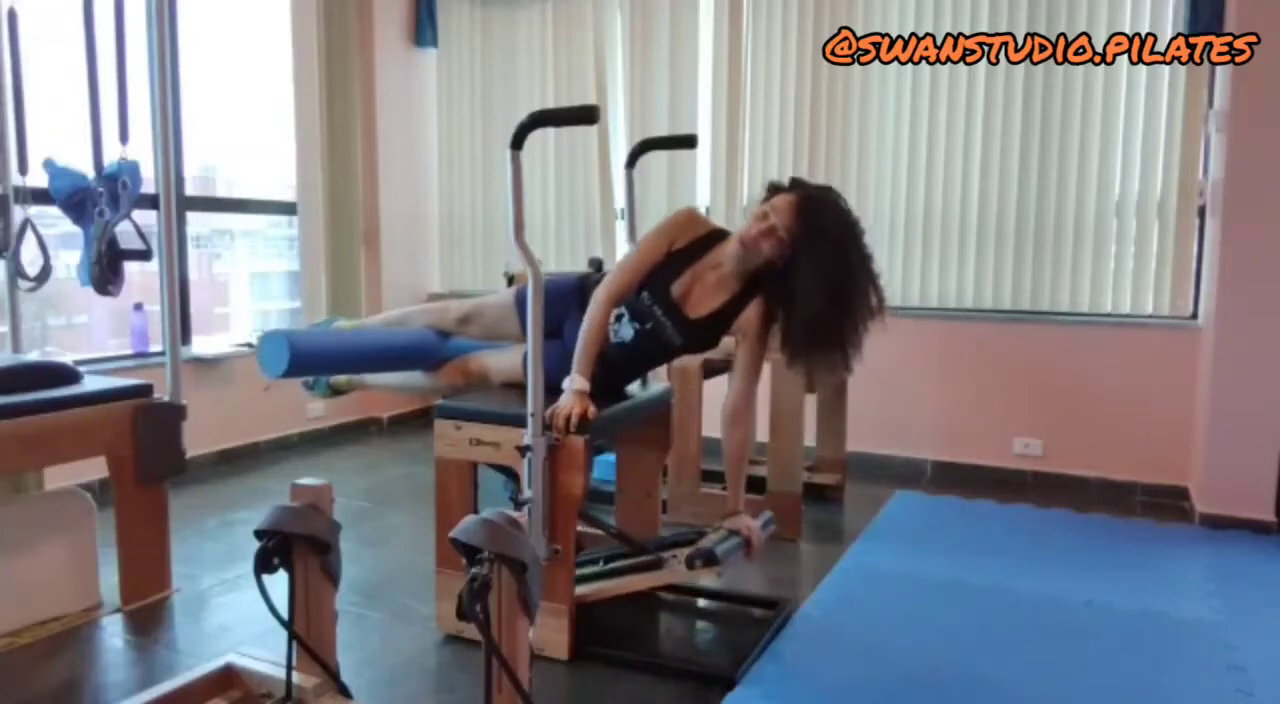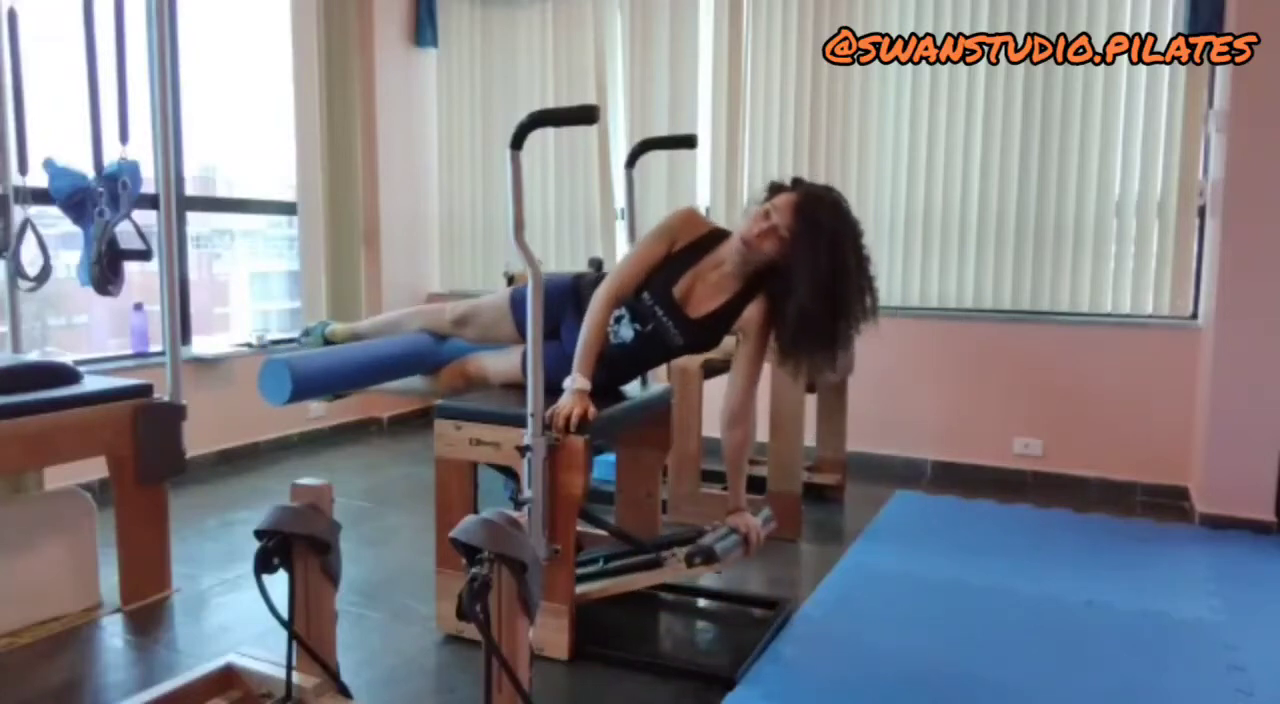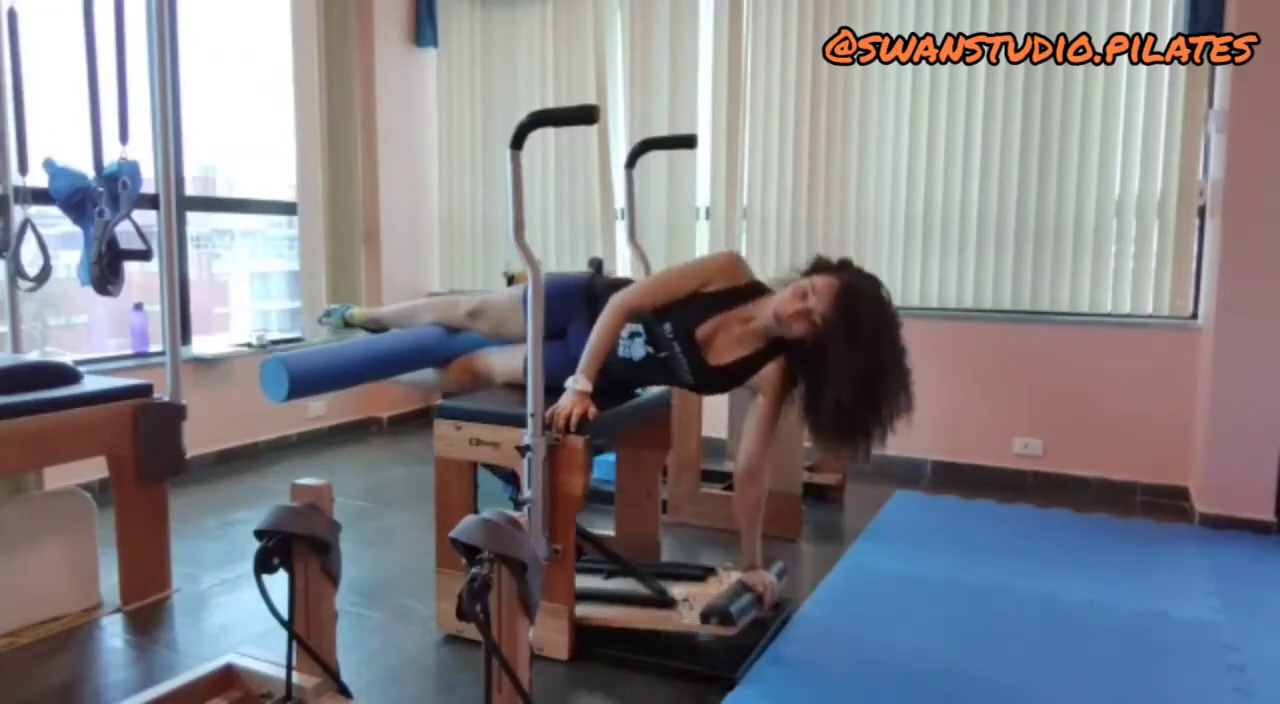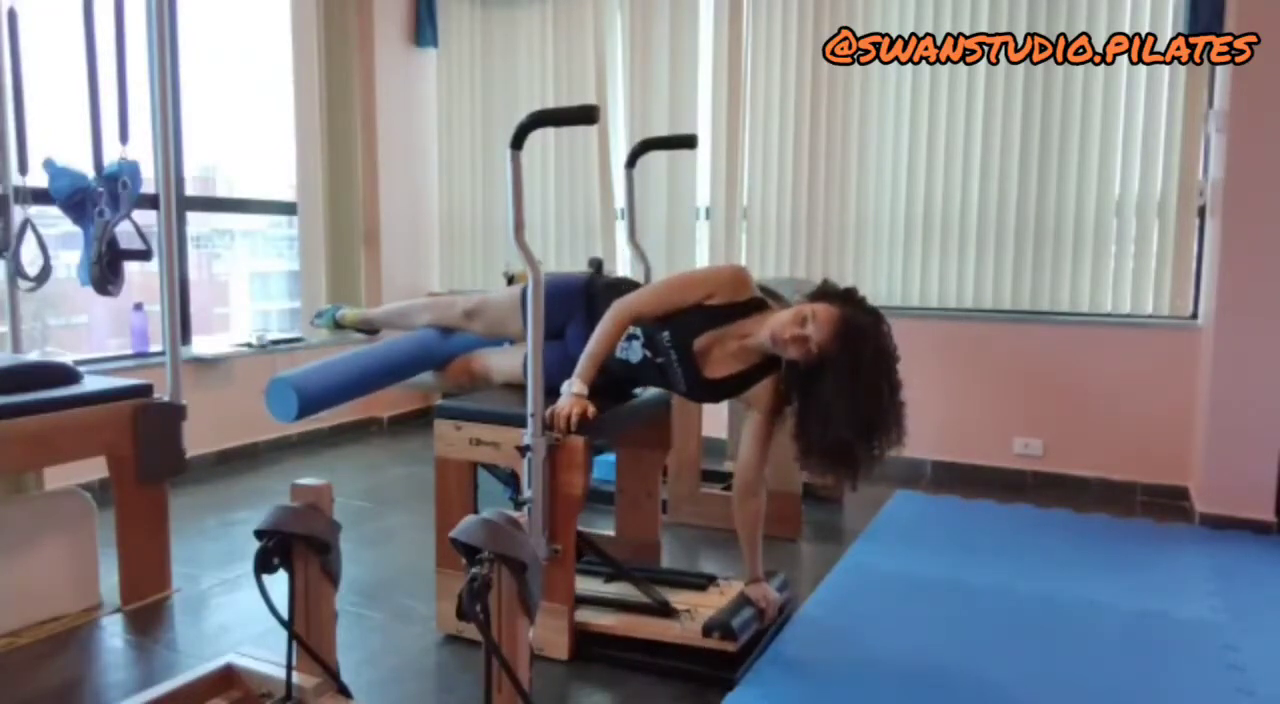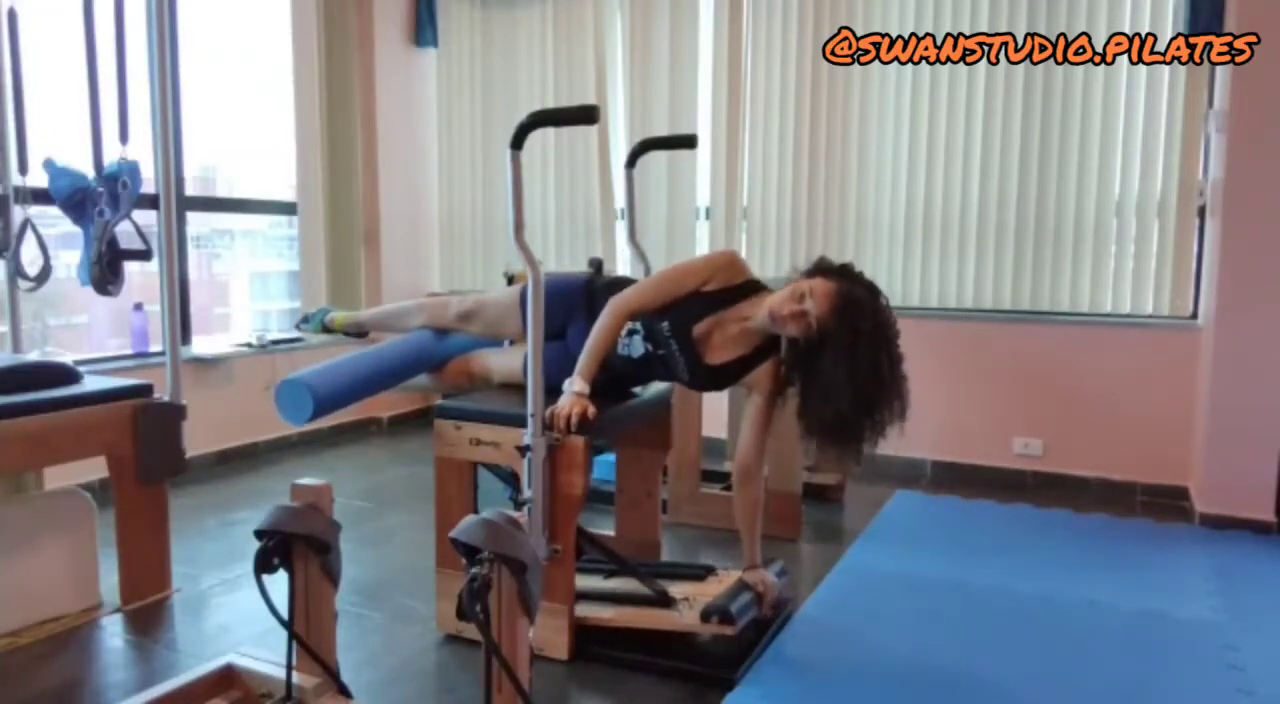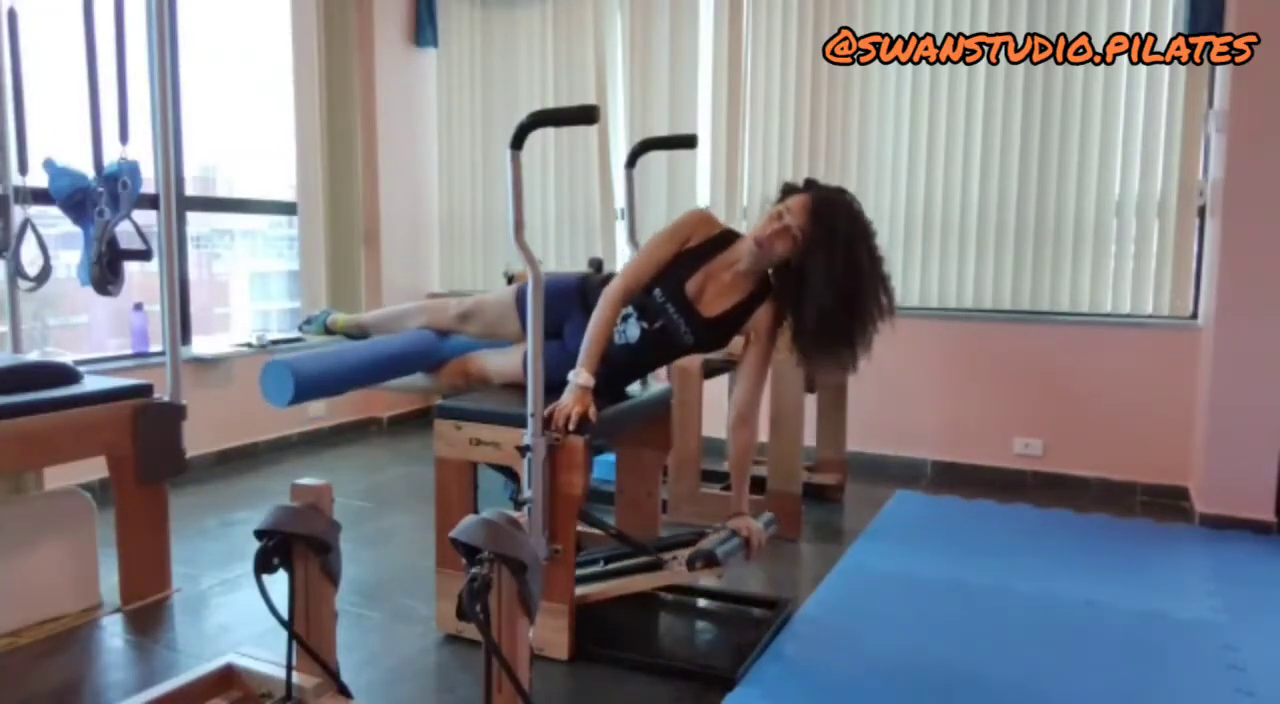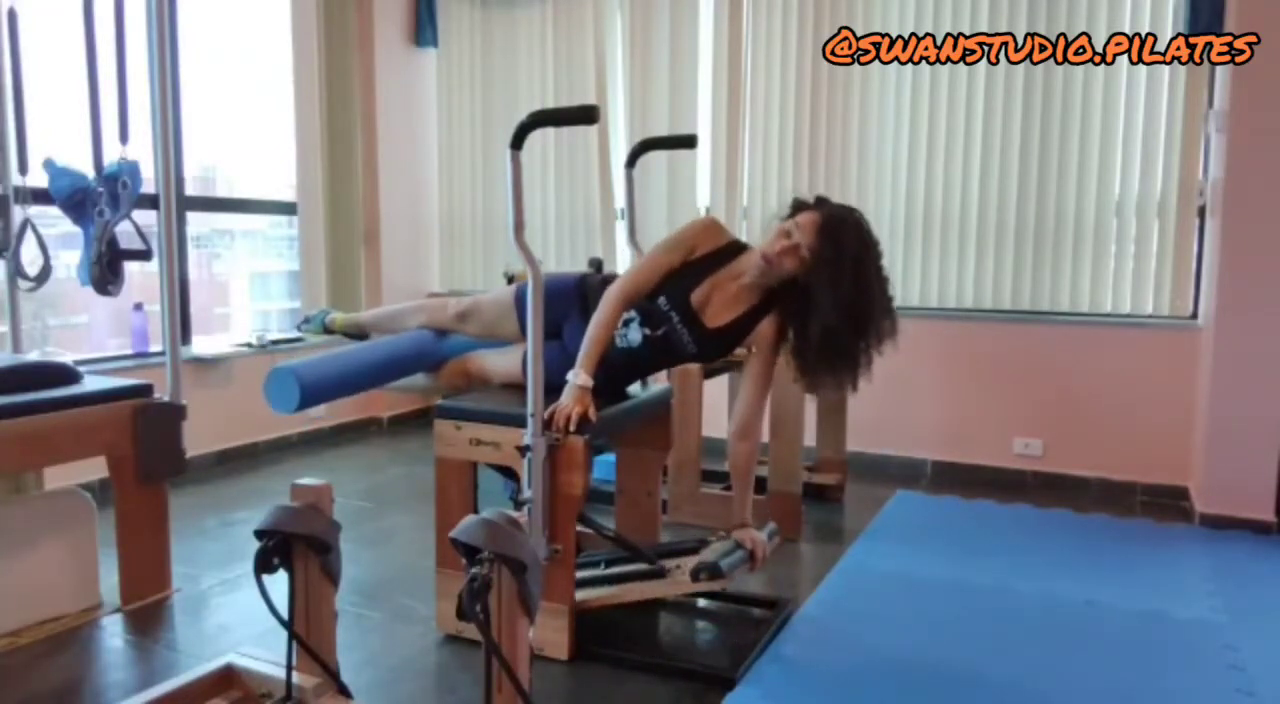
dt=0.7s
person 1, frame 1
left shoulder: (752, 313)
right shoulder: (688, 227)
left elbow: (739, 412)
right elbow: (606, 294)
left wrist: (735, 507)
right wrist: (575, 386)
left hip: (604, 366)
right hip: (576, 304)
left knee: (466, 371)
right knee: (457, 316)
left ankle: (345, 380)
right ankle: (344, 332)
person 1, frame 2
left shoulder: (754, 311)
right shoulder: (689, 227)
left elbow: (738, 414)
right elbow: (607, 293)
left wrist: (737, 505)
right wrist: (576, 385)
left hip: (604, 365)
right hip: (575, 306)
left knee: (462, 373)
right knee: (452, 318)
right ankle: (339, 333)
person 1, frame 3
left shoulder: (772, 371)
right shoulder: (729, 273)
left elbow: (751, 471)
right elbow: (623, 302)
left wrist: (752, 563)
right wrist: (577, 384)
left hip: (608, 371)
right hip: (589, 307)
left knee: (473, 370)
right knee: (466, 311)
right ankle: (365, 317)
person 1, frame 4
left shoulder: (765, 388)
right shoulder: (733, 286)
left elbow: (749, 483)
right elbow: (624, 308)
left wrist: (754, 576)
right wrist: (575, 386)
left hip: (608, 371)
right hip: (588, 305)
left knee: (469, 371)
right knee: (466, 312)
right ankle: (358, 316)
person 1, frame 5
left shoulder: (765, 372)
right shoulder: (726, 271)
left elbow: (747, 469)
right elbow: (621, 304)
left wrist: (752, 563)
right wrist: (577, 386)
left hip: (610, 372)
right hip: (585, 305)
left knee: (463, 373)
right knee: (459, 312)
right ankle: (347, 320)
person 1, frame 6
left shoulder: (762, 314)
right shoulder: (700, 229)
left elbow: (743, 416)
right elbow: (617, 292)
left wrist: (739, 508)
right wrist: (578, 382)
left hip: (603, 368)
right hip: (580, 304)
left knee: (462, 372)
right knee: (456, 315)
right ankle: (342, 323)
person 1, frame 7
left shoulder: (765, 327)
right shoulder: (710, 235)
left elbow: (745, 430)
right elbow: (620, 292)
left wrist: (742, 520)
right wrist: (578, 381)
left hip: (602, 367)
right hip: (581, 305)
left knee: (462, 371)
right knee: (455, 313)
right ankle: (345, 321)
